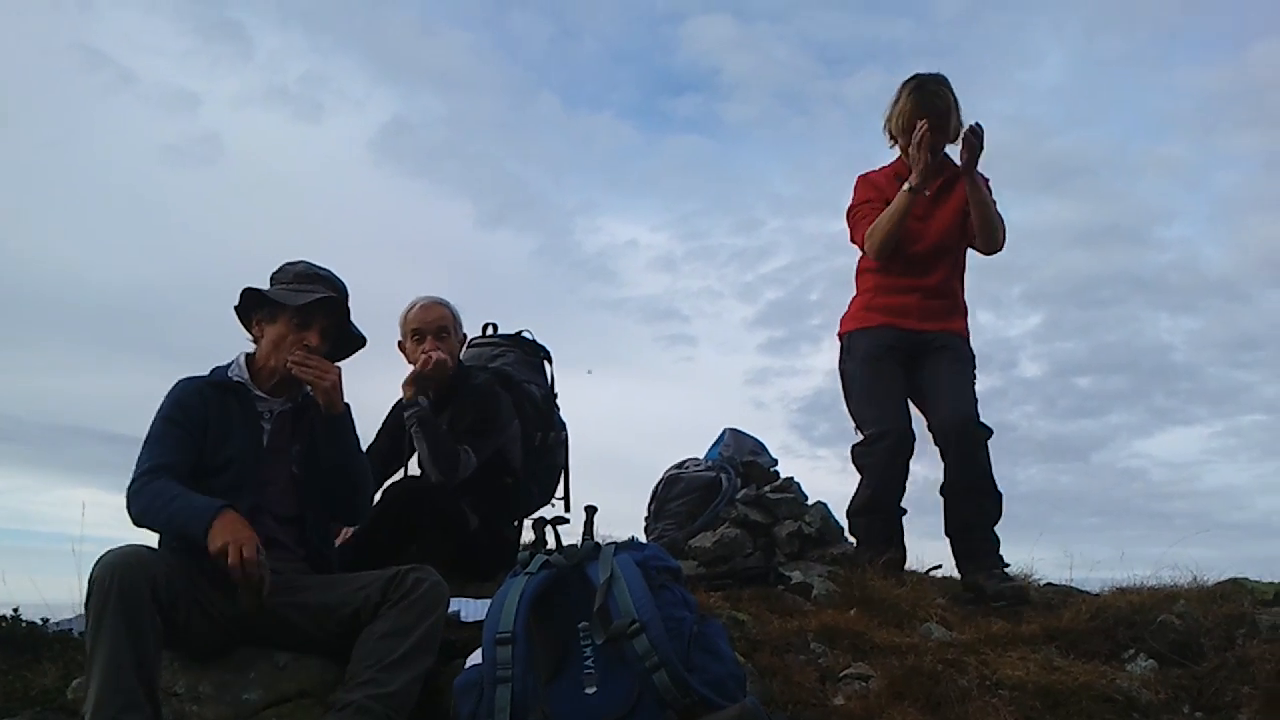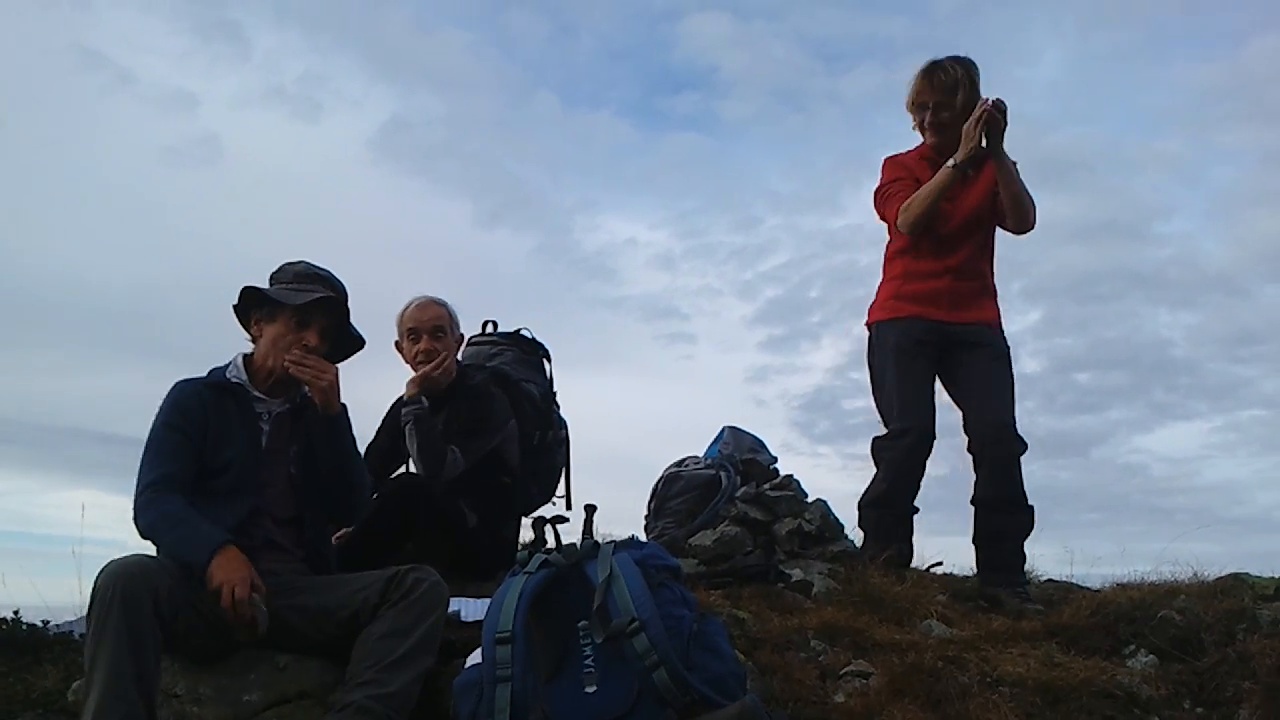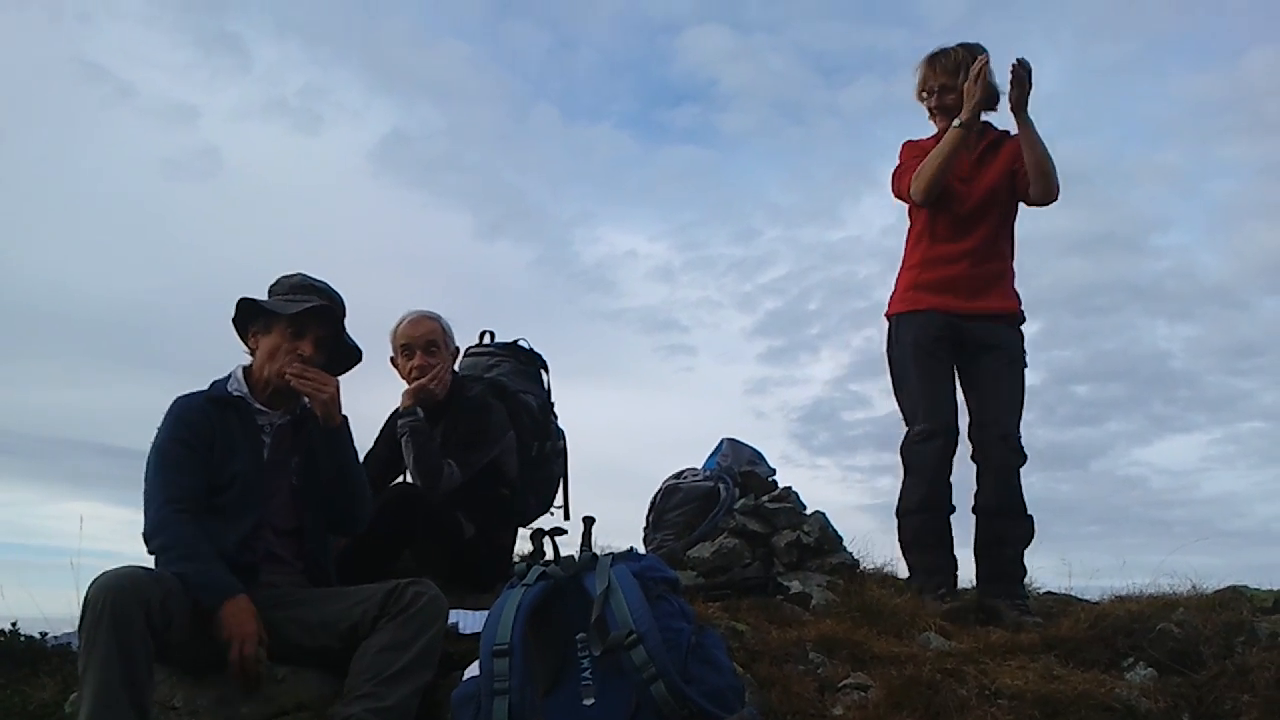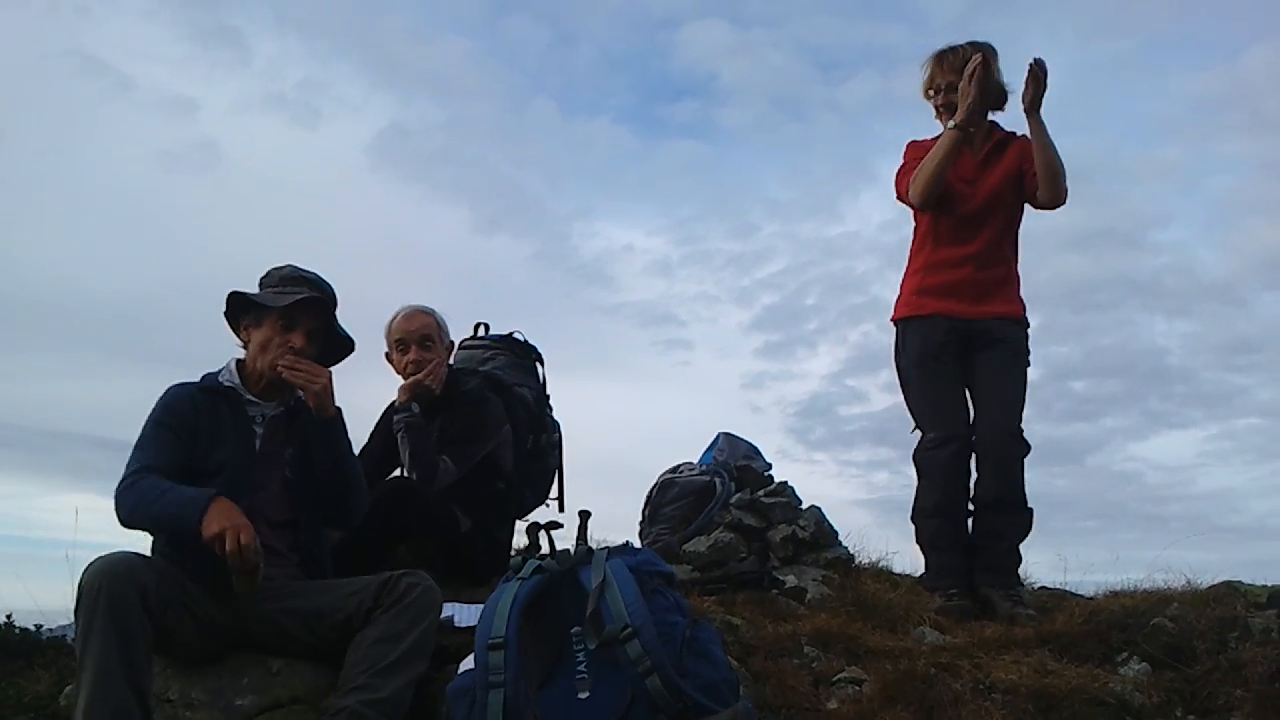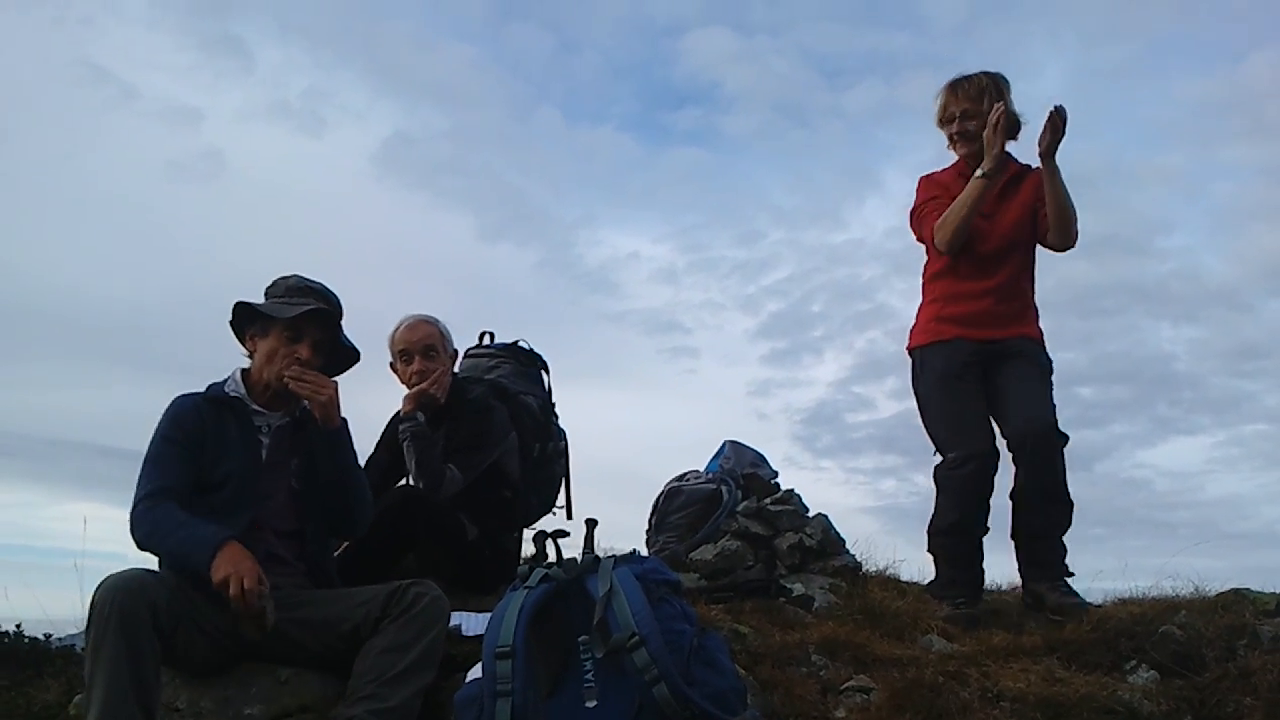
dt=0.2s
person 1, frame 1
left shoulder: (967, 186)
right shoulder: (874, 185)
left elbow: (991, 242)
right elbow: (876, 246)
left wrist: (968, 173)
right wrist: (914, 181)
left hip: (942, 335)
right hip: (873, 331)
left knee: (961, 427)
right knee: (887, 438)
left ankle: (980, 563)
right ankle: (878, 562)
person 1, frame 2
left shoulder: (994, 170)
right shoulder: (899, 167)
left elbow: (1022, 222)
right elbow: (909, 221)
left wrist: (996, 152)
right wrist: (960, 159)
left hip: (974, 325)
right hip: (903, 320)
left knee: (997, 436)
right knee: (910, 433)
left ankle: (1003, 572)
right ankle: (884, 556)
person 1, frame 3
left shoulder: (1010, 150)
right shoulder: (918, 152)
left elbow: (1045, 192)
right elbow: (921, 191)
left wrist: (1021, 114)
right wrist: (966, 120)
left hip: (993, 316)
right hip: (920, 313)
left knee: (998, 442)
right knee: (932, 435)
left ankle: (1002, 582)
right ankle: (930, 576)
person 1, frame 4
left shoulder: (1015, 151)
right shoulder: (922, 152)
left elbow: (1053, 195)
right elbow: (920, 194)
left wrist: (1034, 115)
right wrist: (959, 122)
left hip: (997, 318)
right hip: (927, 317)
left knee: (1000, 437)
right knee: (945, 440)
left ankle: (995, 573)
right ankle: (948, 578)
person 1, frame 5
left shoulder: (1032, 184)
right shoulder: (936, 185)
left elbow: (1062, 238)
right elbow: (946, 239)
left wrist: (1048, 161)
right wrist: (987, 166)
left hip: (1015, 341)
right hip: (945, 342)
left knee: (1039, 434)
right knee: (968, 458)
left ankle: (1044, 574)
right ankle: (958, 588)
person 2, frame 1
left shoulder: (320, 415)
right shoulder: (196, 398)
left elbow: (352, 510)
right elbow: (147, 491)
left wrist: (334, 412)
right wrist: (214, 516)
left hip: (297, 592)
right hip: (204, 584)
left knee: (422, 586)
right knee: (125, 569)
person 2, frame 2
left shoulder: (318, 416)
right shoulder: (194, 400)
left elbow: (349, 512)
right elbow: (153, 502)
left wrist: (331, 412)
right wrist: (217, 554)
left hip: (296, 593)
right hip: (203, 588)
left knee: (421, 587)
right knee: (128, 579)
person 2, frame 3
left shoulder: (319, 429)
right shoulder: (195, 414)
left elbow: (351, 523)
right elbow: (166, 521)
left wrist: (333, 424)
right wrist: (226, 600)
left hip: (295, 606)
right hip: (203, 601)
left knee: (420, 600)
right knee: (120, 591)
person 2, frame 4
left shoulder: (312, 419)
right shoulder: (188, 403)
left elbow: (347, 515)
right elbow: (135, 497)
left wrist: (327, 416)
right wrist: (206, 506)
left hip: (289, 599)
right hip: (197, 590)
left knee: (414, 591)
right knee: (113, 575)
person 2, frame 5
left shoulder: (317, 429)
right shoulder: (194, 414)
left elbow: (353, 525)
right elbow: (150, 514)
left wrist: (332, 427)
right wrist: (218, 548)
left hip: (297, 608)
right hip: (206, 602)
left knee: (422, 600)
right knee: (126, 594)
person 3, frame 1
left shoulder: (486, 397)
right shoulder: (413, 402)
left elbow: (447, 473)
right elbow: (367, 473)
left wrist: (415, 400)
left hip: (486, 543)
right hip: (434, 536)
left knee: (410, 492)
person 3, frame 2
left shoulder: (484, 397)
right shoulder: (409, 405)
left elbow: (434, 473)
right elbow: (368, 474)
left wrist: (416, 399)
left hip: (485, 542)
right hip: (433, 536)
left knee: (405, 489)
person 3, frame 3
left shoulder: (481, 409)
right shoulder: (406, 416)
left elbow: (432, 484)
left wrist: (411, 412)
left hip: (481, 555)
right hip: (431, 547)
left knee: (403, 499)
person 3, frame 4
left shoulder: (478, 402)
right shoulder: (401, 410)
left elbow: (428, 480)
left wrist: (408, 408)
left hip: (477, 549)
right hip: (426, 539)
left knee: (399, 492)
person 3, frame 5
left shoulder: (483, 411)
right shoulder: (406, 419)
left elbow: (435, 489)
right elbow: (366, 491)
left wrist: (413, 418)
left hip: (484, 558)
right hip: (433, 548)
left knee: (406, 502)
